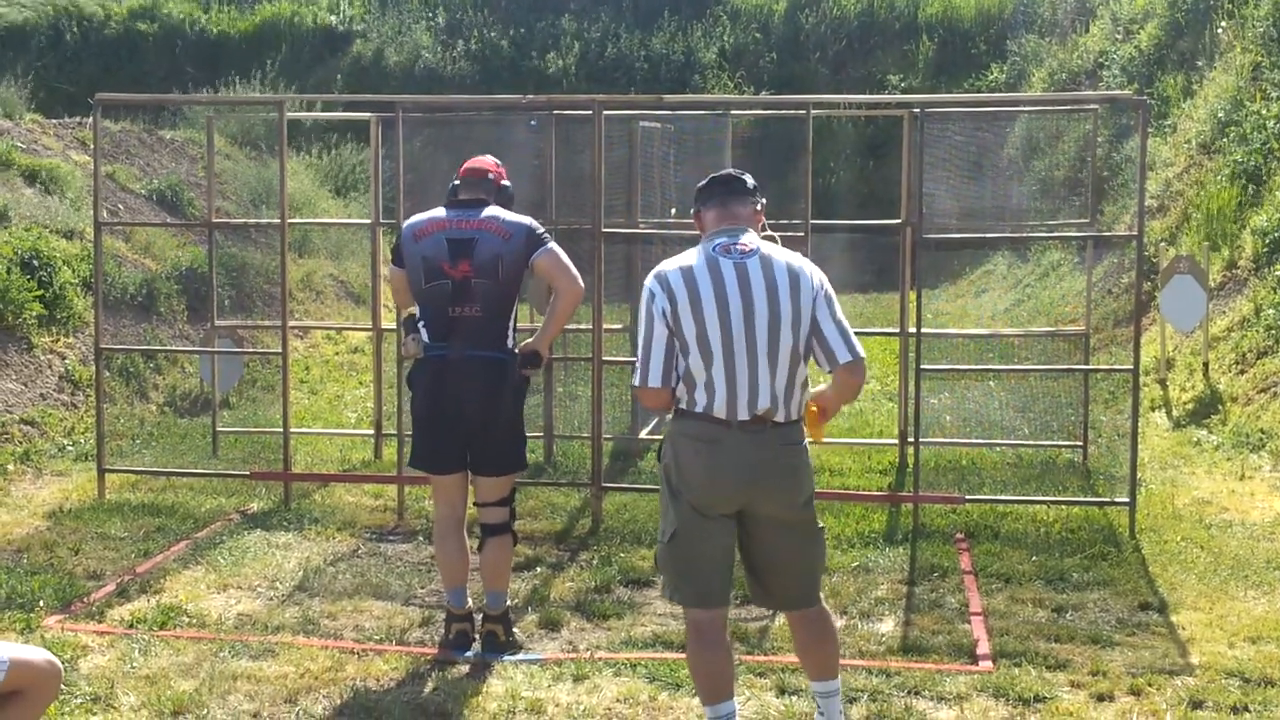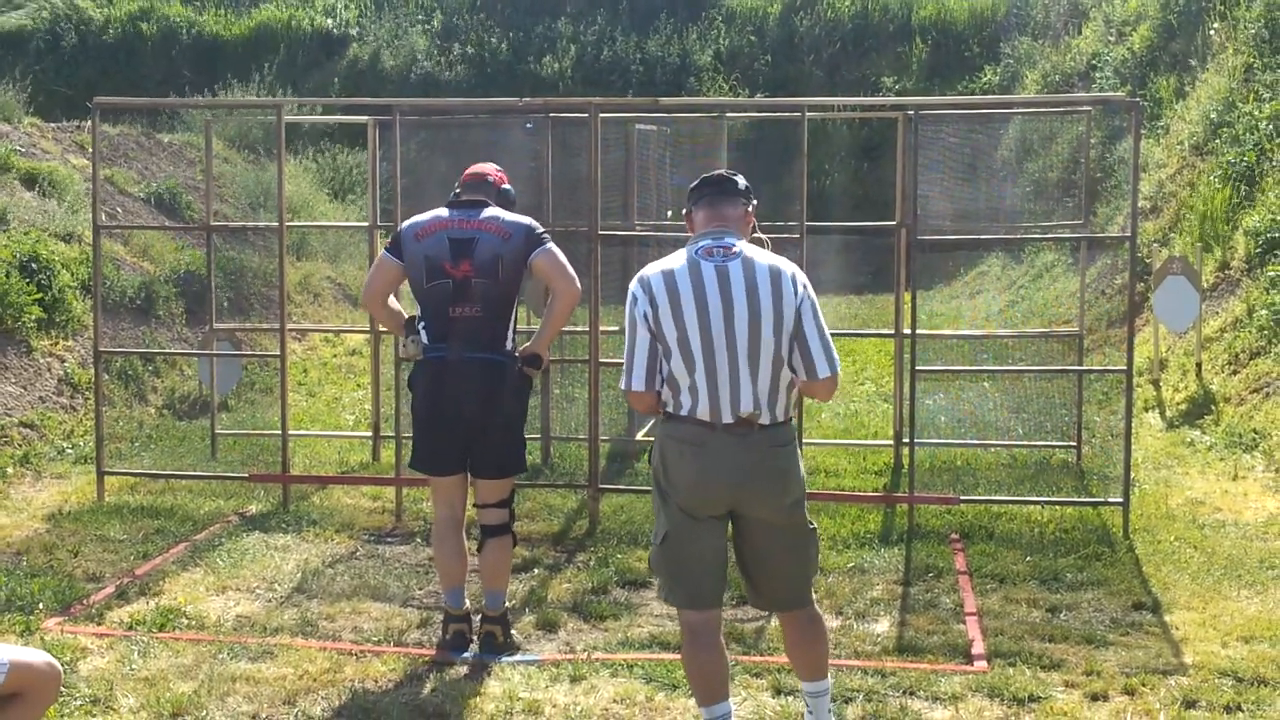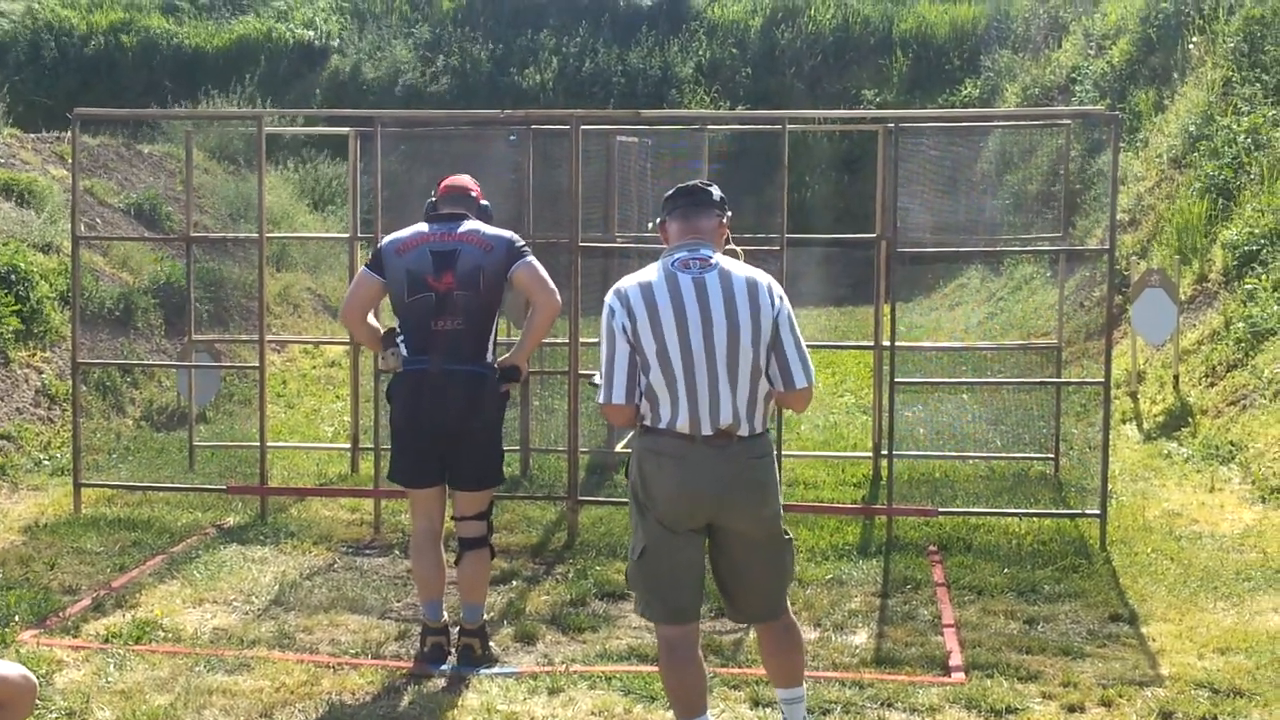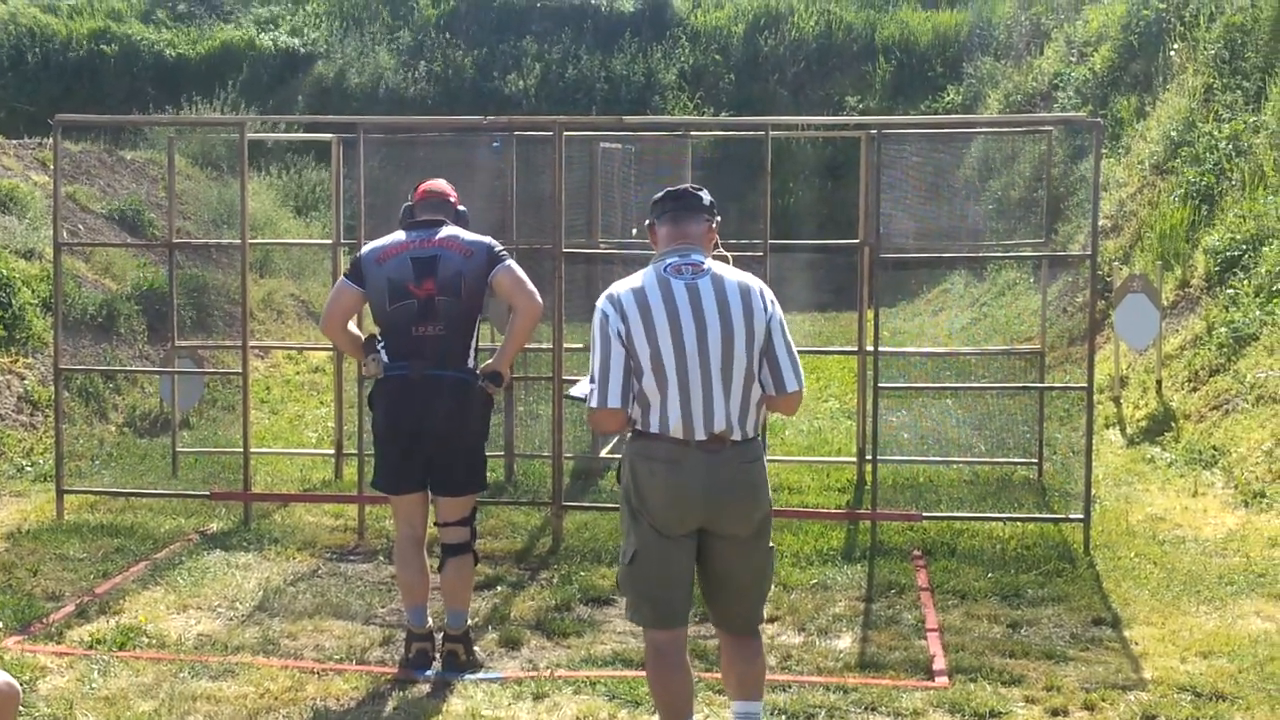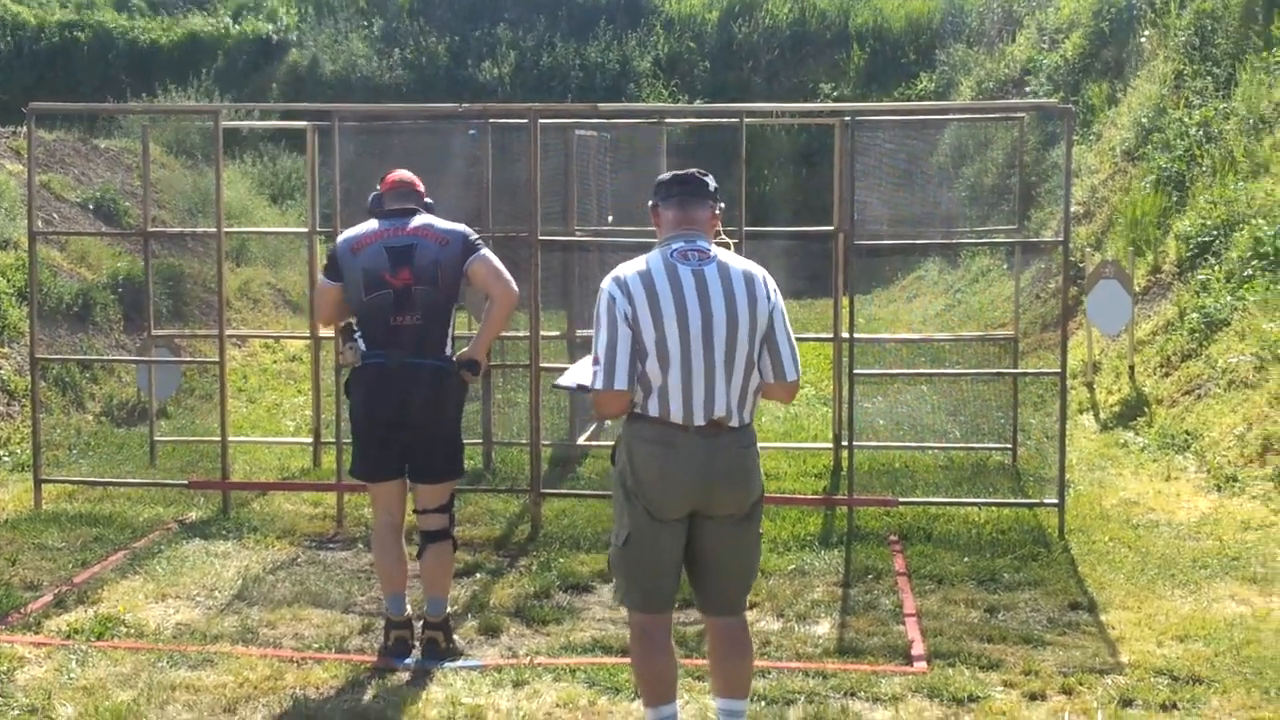
dt=0.4s
person 1, frame 1
left shoulder: (667, 279)
right shoulder: (801, 273)
left elbow: (653, 395)
right elbow: (850, 372)
right wrist: (825, 399)
left hip: (700, 452)
right hip: (780, 452)
left knee: (704, 611)
right knee: (802, 600)
person 1, frame 2
left shoulder: (652, 283)
right shoulder: (785, 276)
left elbow: (641, 398)
right elbow: (823, 385)
left hip: (689, 455)
right hip: (768, 453)
left knee: (697, 612)
right knee: (794, 600)
person 1, frame 3
left shoulder: (628, 296)
right shoulder: (762, 287)
left elbow: (618, 412)
right elbow: (798, 397)
left hip: (667, 468)
right hip: (747, 466)
left knee: (675, 626)
right knee: (770, 612)
person 1, frame 4
left shoulder: (620, 301)
right shoulder: (753, 292)
left elbow: (608, 419)
right elbow: (788, 400)
left hip: (659, 473)
right hip: (738, 470)
left knee: (663, 630)
right knee: (740, 624)
person 1, frame 5
left shoulder: (625, 283)
right shoulder: (755, 281)
left elbow: (610, 400)
right elbow: (784, 387)
left wrist: (593, 396)
left hip: (654, 456)
right hip: (730, 456)
left knee: (649, 613)
right knee: (726, 611)
person 2, frame 1
left shoulder: (414, 230)
right shoulder: (519, 228)
left elbow: (401, 297)
right elbow: (571, 286)
right wrist: (541, 344)
left hip: (435, 378)
right hip: (495, 378)
left knee: (447, 508)
right knee: (497, 508)
left ankle: (458, 620)
right ankle: (495, 622)
person 2, frame 2
left shoulder: (414, 229)
right shoulder: (519, 228)
left elbow: (372, 296)
right elbow: (568, 287)
right wrist: (537, 348)
left hip: (435, 380)
right hip: (494, 379)
left knee: (446, 510)
right knee: (496, 510)
left ankle: (455, 621)
right ankle: (494, 623)
person 2, frame 3
left shoulder: (395, 245)
right shoulder: (500, 242)
left elbow: (351, 313)
right elbow: (548, 301)
right wrist: (517, 360)
left hip: (415, 392)
right hip: (474, 392)
left knee: (425, 523)
right knee: (474, 523)
left ankle: (433, 634)
right ankle: (471, 635)
person 2, frame 4
left shoulder: (374, 254)
right shoulder: (478, 248)
left elbow: (332, 323)
right elbow: (530, 304)
right wrist: (499, 365)
left hip: (397, 399)
right hip: (456, 398)
left knee: (408, 530)
right knee: (457, 528)
left ankle: (418, 640)
right ankle: (457, 641)
person 2, frame 5
left shoulder: (348, 244)
right shoulder: (453, 235)
left elbow: (327, 315)
right elbow: (505, 292)
right wrist: (477, 351)
left hip: (374, 387)
right hip: (434, 385)
left knee: (386, 516)
right knee: (435, 516)
left ankle: (396, 628)
right ankle: (435, 629)
